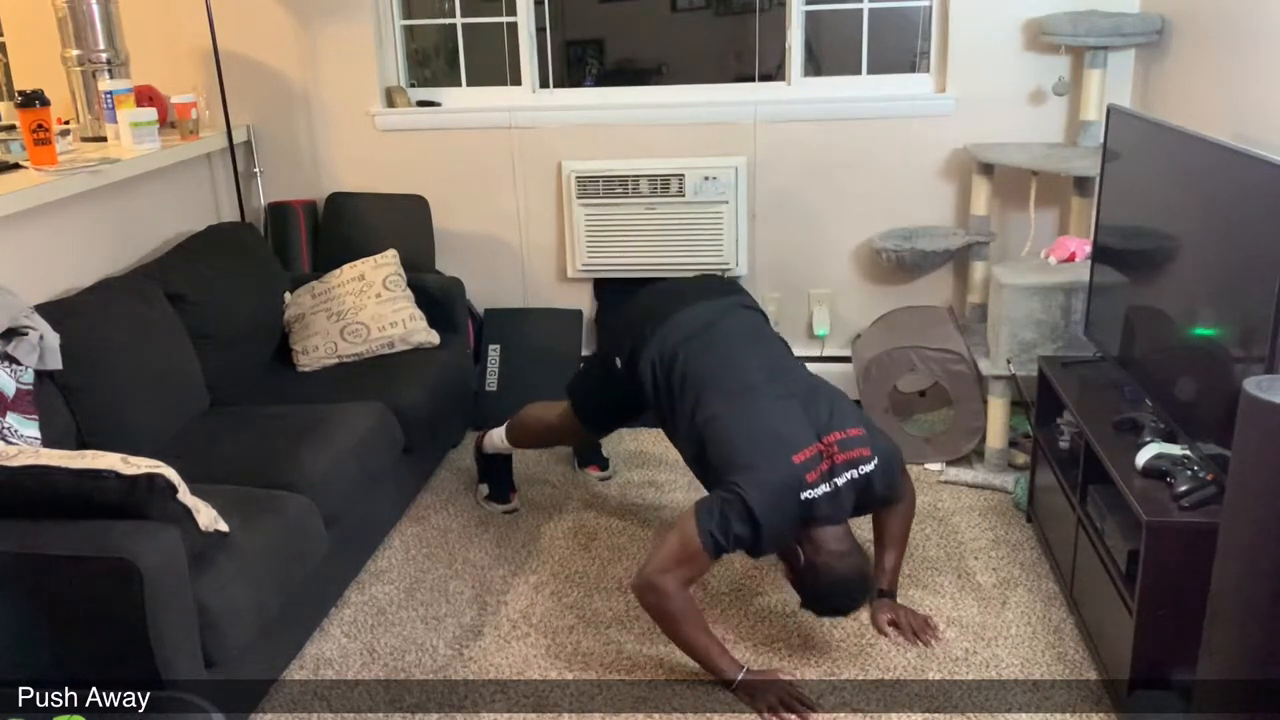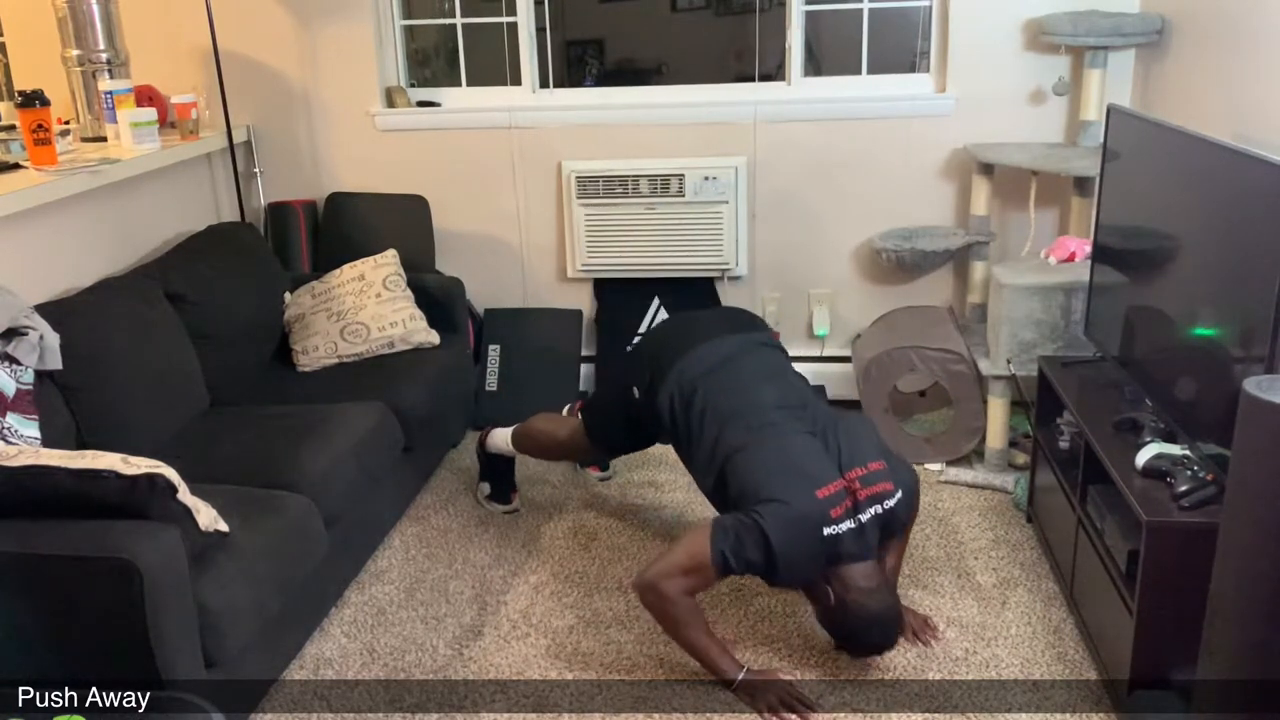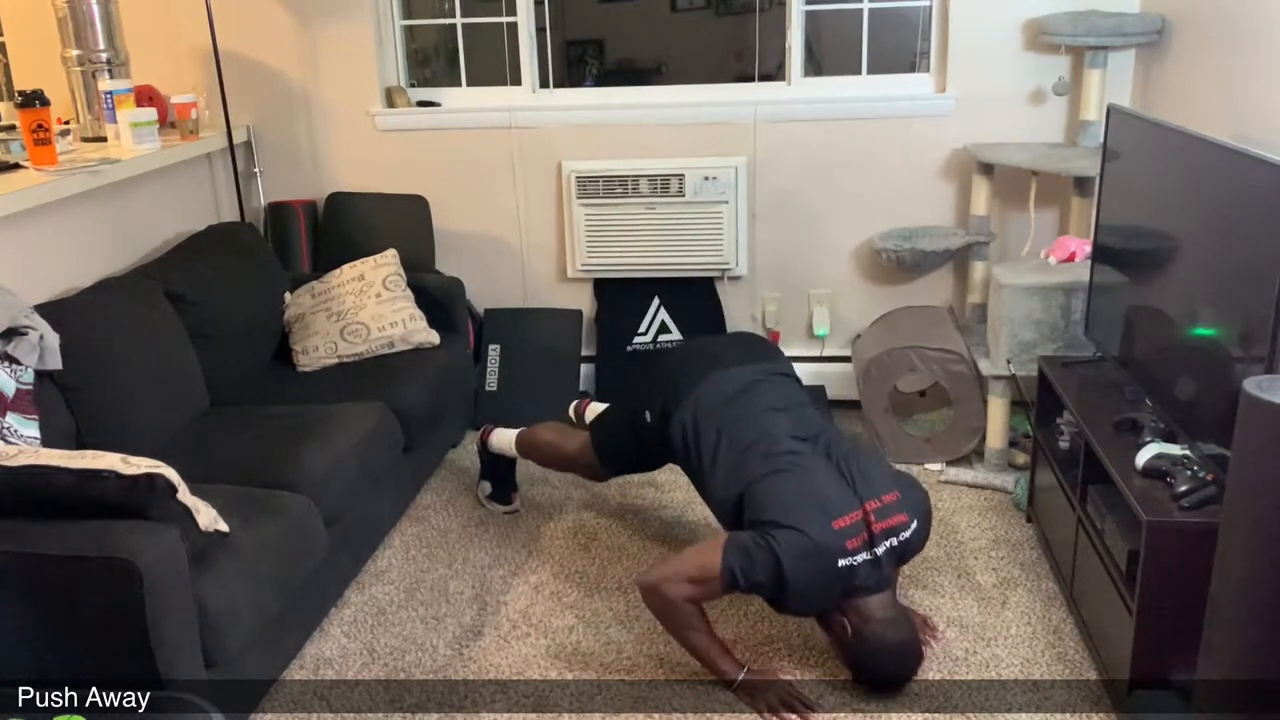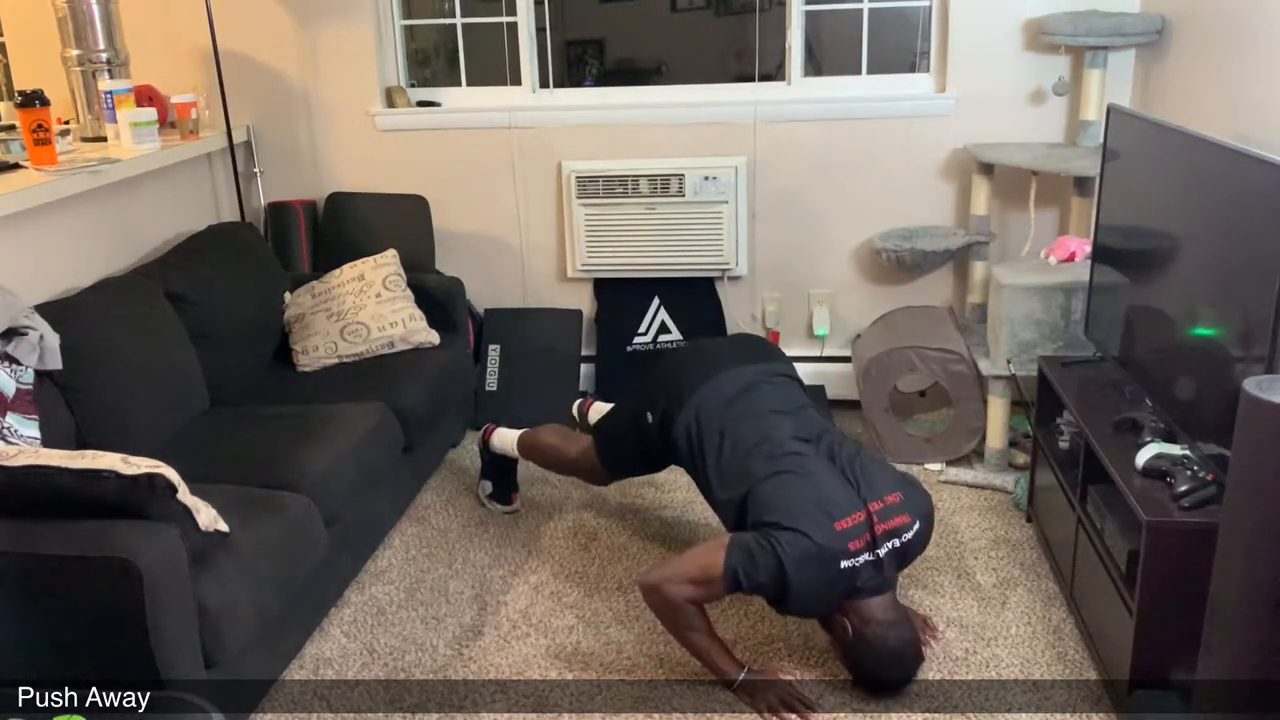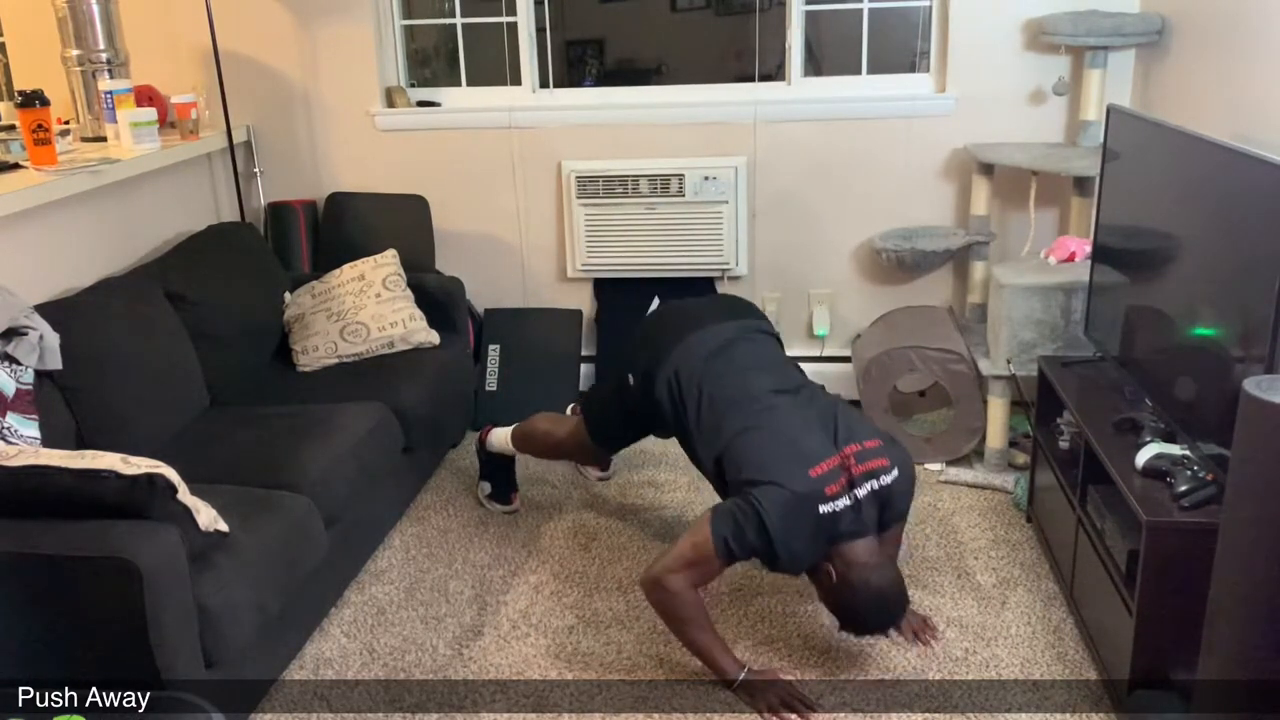
dt=0.3s
person 1, frame 1
left shoulder: (874, 459)
right shoulder: (764, 501)
left elbow: (901, 498)
right elbow: (655, 583)
left wrist: (884, 594)
right wrist: (739, 678)
left hip: (726, 308)
right hip: (654, 334)
right knee: (575, 425)
left ankle: (585, 440)
right ankle: (494, 445)
person 1, frame 2
left shoulder: (899, 490)
right shoulder: (786, 535)
right elbow: (656, 584)
left wrist: (888, 593)
right wrist: (739, 677)
left hip: (744, 338)
right hip: (675, 365)
right knee: (584, 444)
left ankle: (586, 410)
right ankle: (498, 444)
person 1, frame 3
left shoulder: (913, 514)
right shoulder: (800, 560)
right elbow: (659, 585)
left wrist: (889, 601)
right wrist: (739, 678)
left hip: (756, 362)
right hip: (688, 391)
right knee: (591, 460)
left ankle: (592, 413)
right ankle: (499, 444)
person 1, frame 4
left shoulder: (915, 515)
right shoulder: (800, 559)
right elbow: (660, 586)
left wrist: (891, 606)
right wrist: (741, 679)
left hip: (757, 361)
right hip: (686, 392)
right knee: (594, 464)
left ankle: (593, 412)
right ankle: (501, 444)
person 1, frame 5
left shoulder: (894, 473)
right shoulder: (783, 514)
right elbow: (663, 581)
left wrist: (891, 602)
right wrist: (740, 677)
left hip: (739, 323)
right hip: (669, 352)
right knee: (579, 441)
left ankle: (587, 412)
right ankle: (497, 443)
